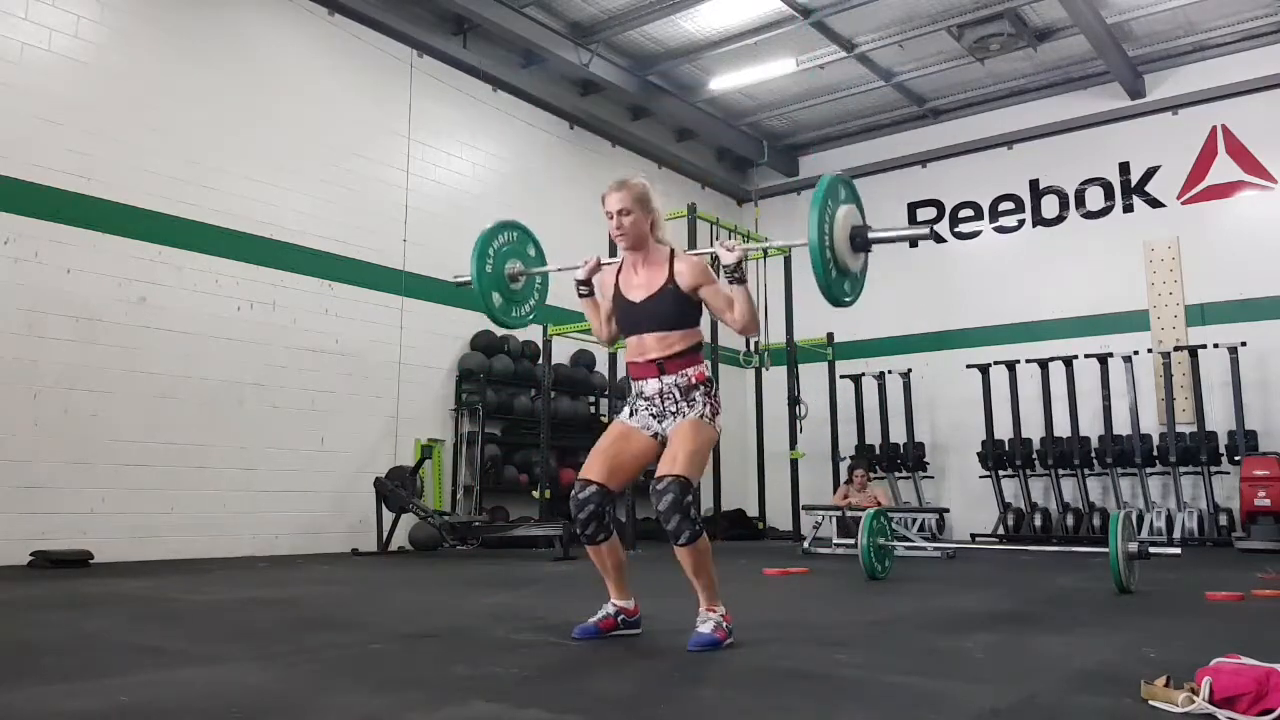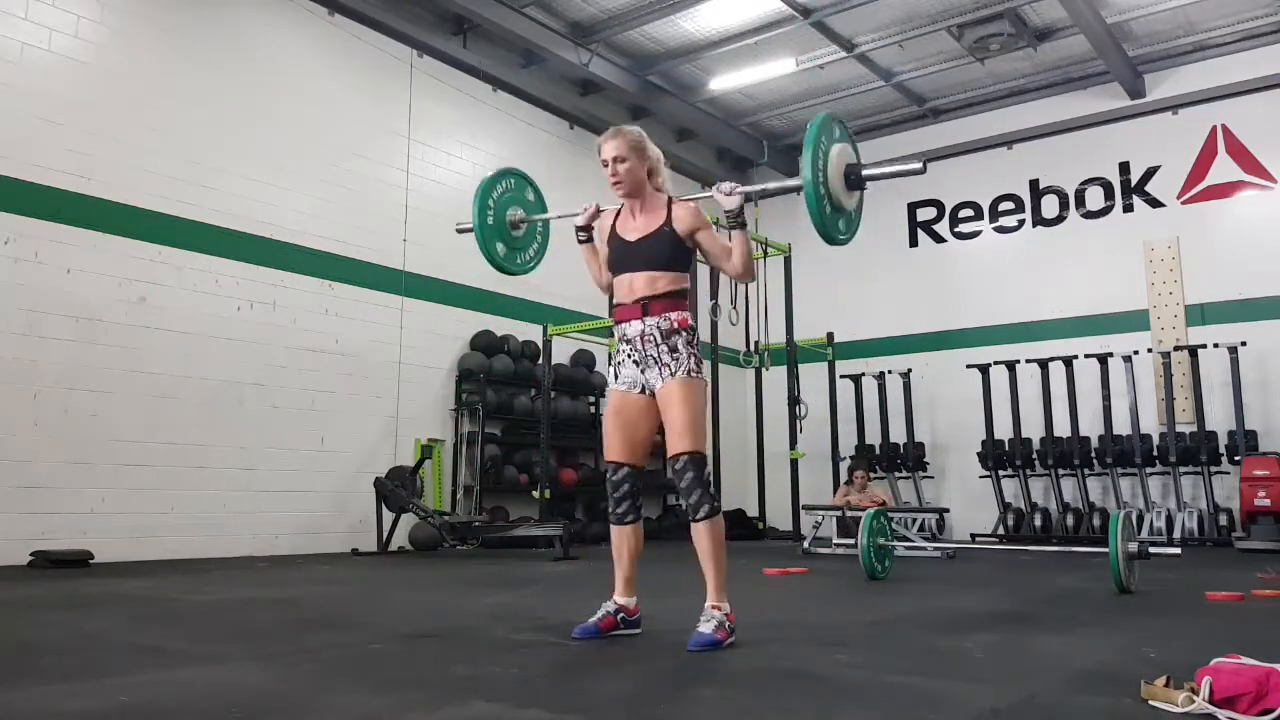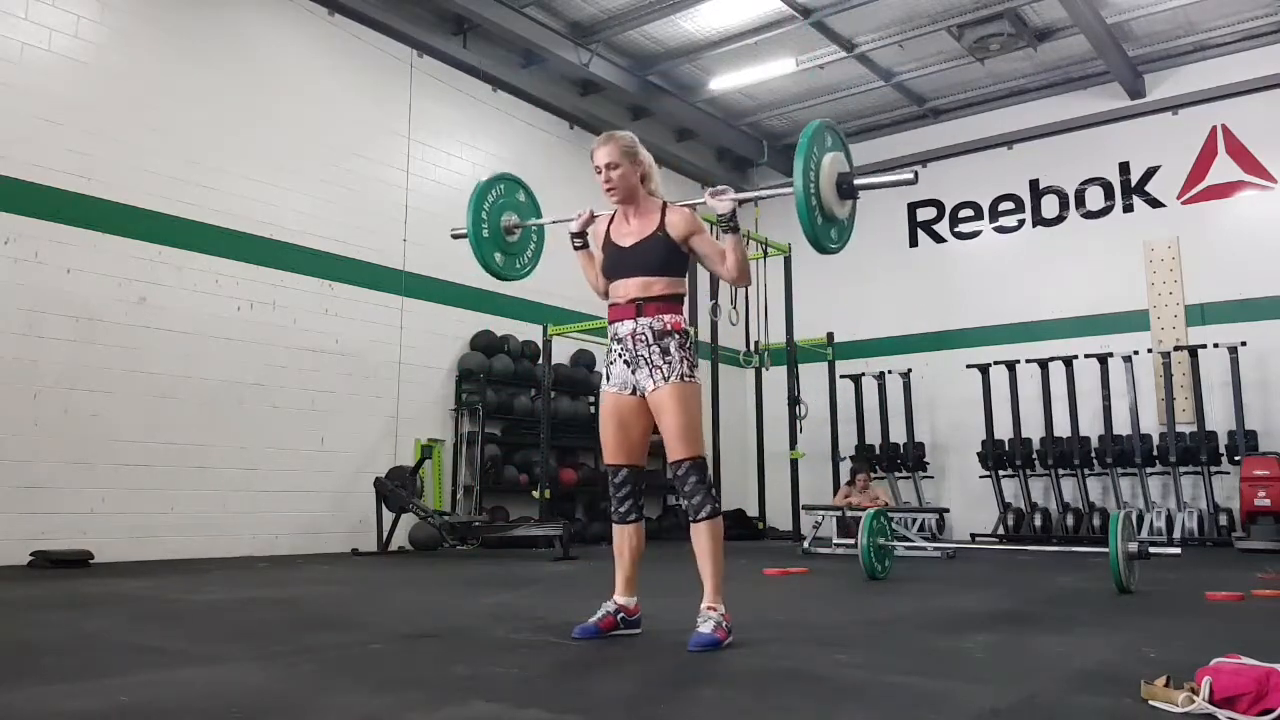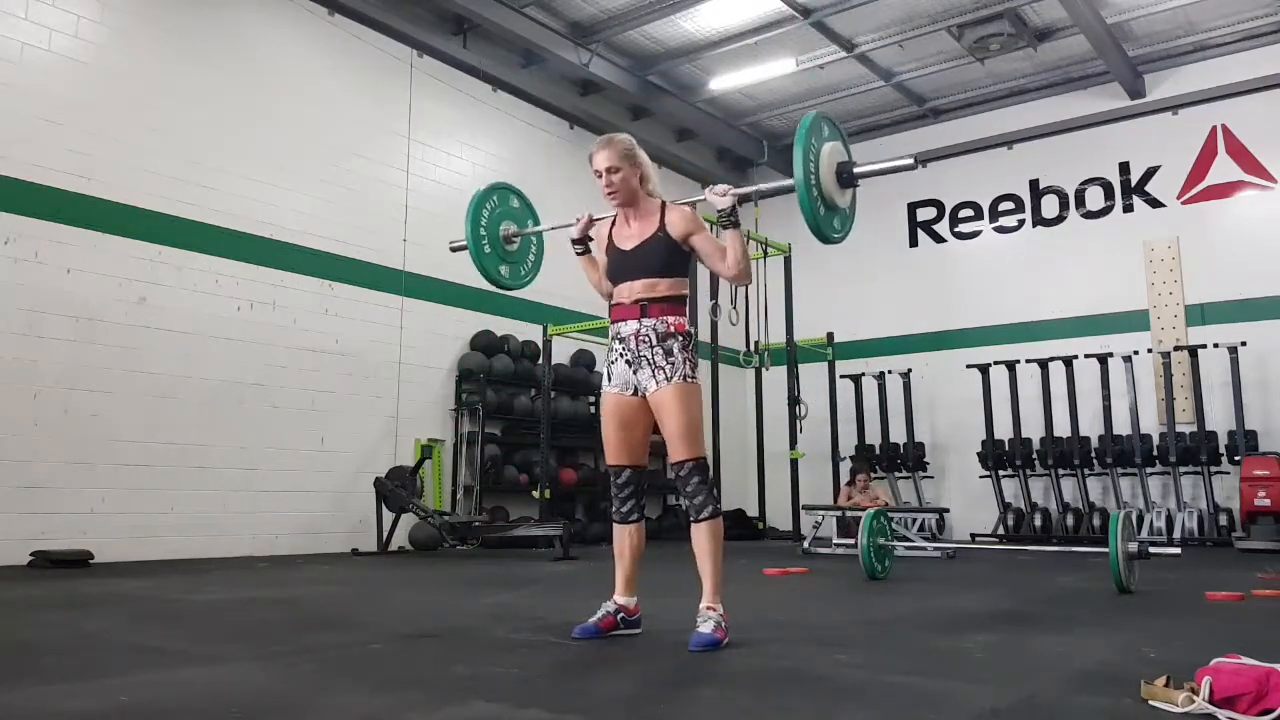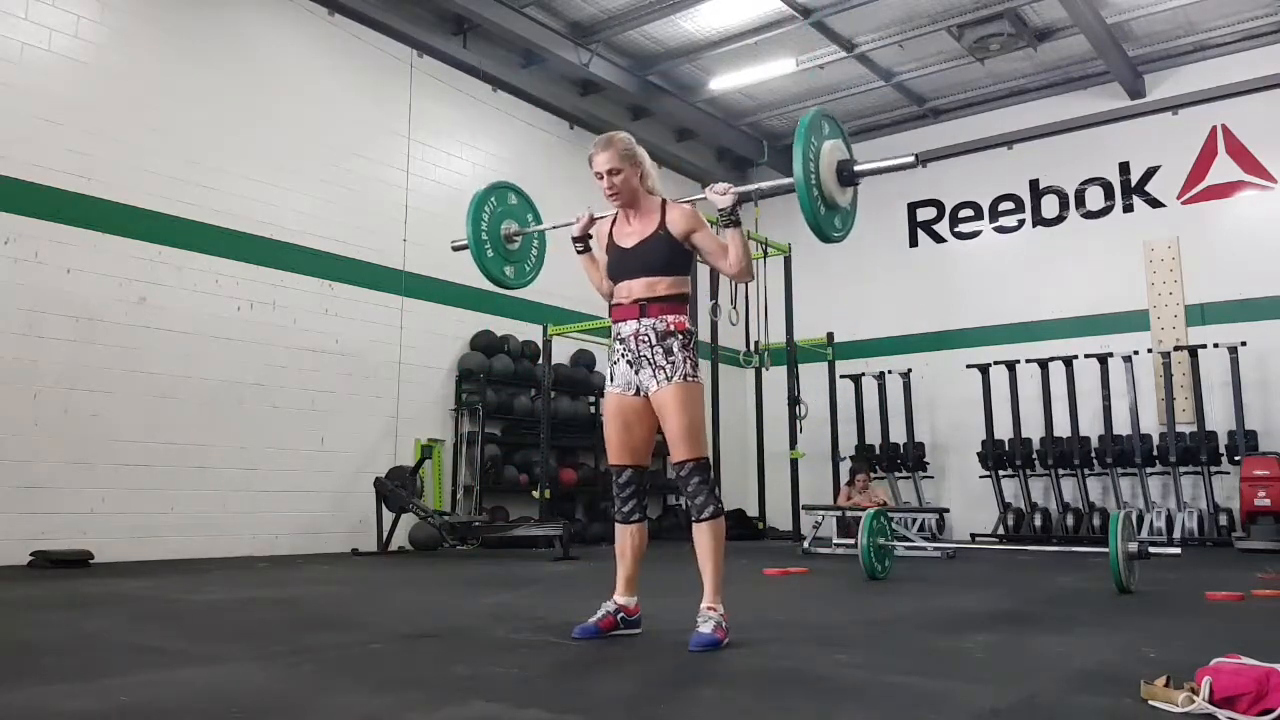
dt=0.2s
person 1, frame 1
left shoulder: (687, 267)
right shoulder: (612, 277)
left elbow: (746, 325)
right elbow: (604, 335)
left wrist: (735, 269)
right wrist: (584, 286)
left hip: (688, 397)
right hip: (641, 401)
left knee: (670, 497)
right knee: (586, 498)
left ankle: (713, 610)
right ankle: (622, 605)
person 1, frame 2
left shoulder: (683, 214)
right shoulder: (610, 226)
left elbow: (742, 270)
left wrist: (734, 215)
right wrist: (584, 233)
left hip: (675, 348)
right hip: (628, 353)
left knee: (688, 474)
right knee: (619, 482)
left ankle: (717, 608)
right ankle: (624, 603)
person 1, frame 3
left shoulder: (677, 219)
right shoulder: (605, 228)
left elbow: (737, 275)
left wrist: (728, 221)
right wrist: (578, 239)
left hip: (665, 345)
right hip: (618, 351)
left knee: (689, 475)
right knee: (621, 483)
left ankle: (713, 609)
right ankle: (624, 603)
person 1, frame 4
left shoulder: (678, 217)
right shoulder: (608, 232)
left elbow: (736, 272)
left wrist: (728, 215)
right wrist: (580, 244)
left hip: (667, 346)
right hip: (621, 352)
left knee: (691, 475)
right knee: (623, 483)
left ankle: (712, 610)
right ankle: (624, 603)
person 1, frame 5
left shoulder: (678, 215)
right shoulder: (611, 229)
left elbow: (739, 269)
left wrist: (729, 214)
right wrist: (580, 242)
left hip: (668, 344)
right hip: (622, 350)
left knee: (692, 476)
right knee: (625, 483)
left ankle: (712, 609)
right ankle: (624, 603)
